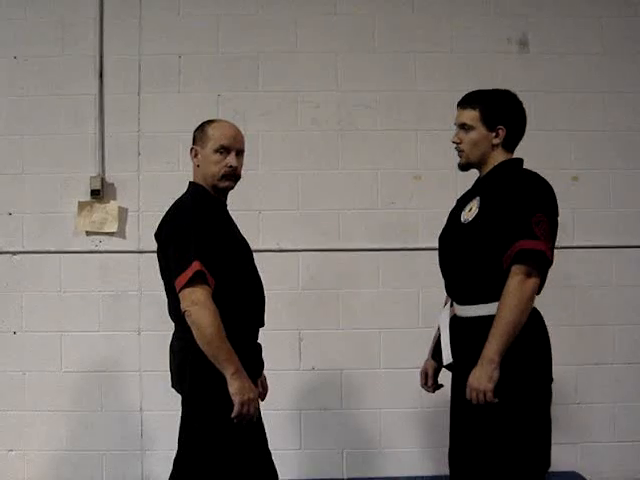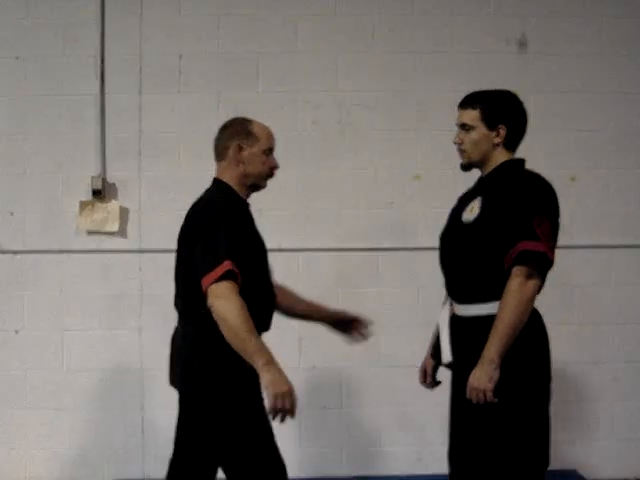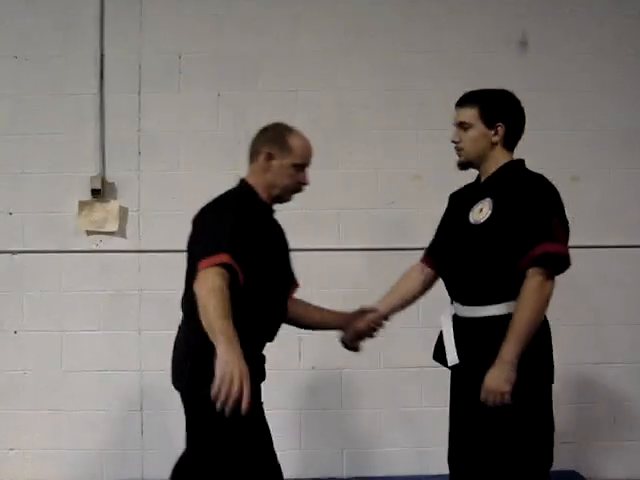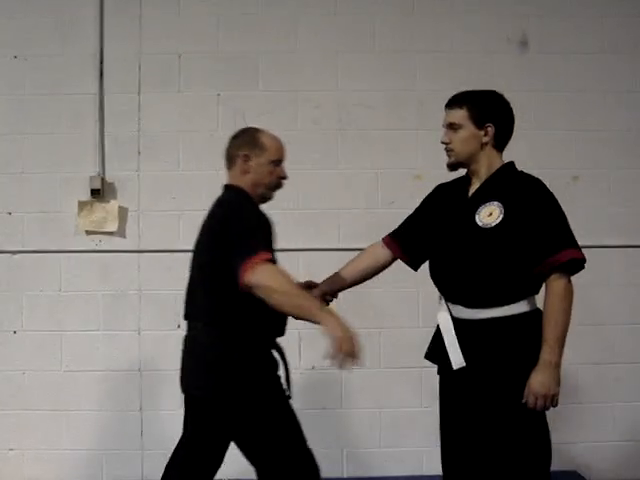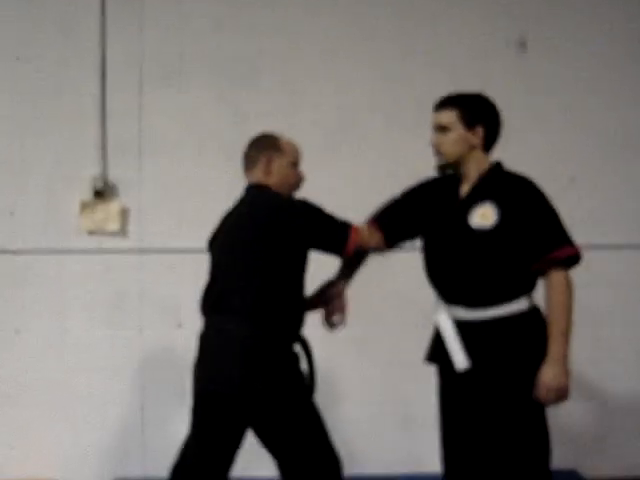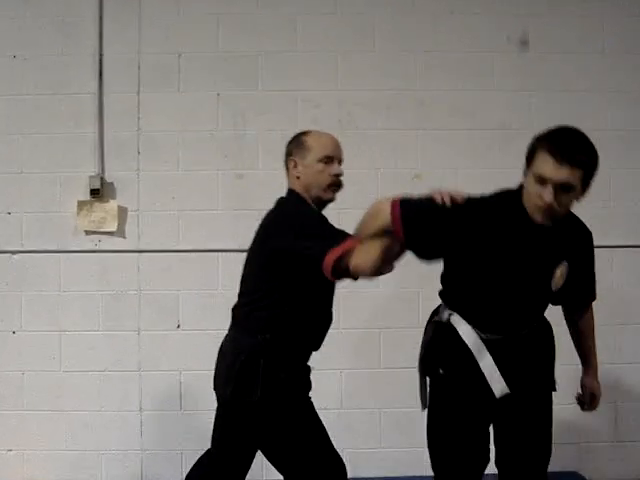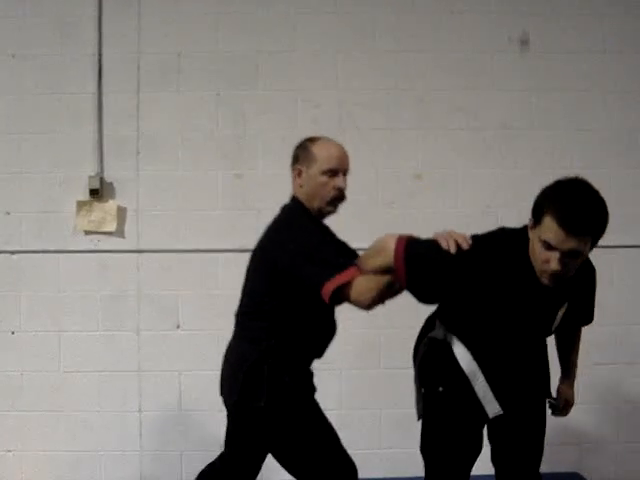
dt=0.7s
person 1, frame 1
left shoulder: (525, 189)
right shoulder: (475, 194)
left elbow: (524, 278)
left wrist: (490, 361)
right wrist: (438, 351)
left hip: (507, 352)
right hip: (472, 347)
person 1, frame 2
left shoulder: (526, 190)
right shoulder: (475, 194)
left elbow: (524, 279)
left wrist: (491, 361)
right wrist: (437, 348)
left hip: (505, 351)
right hip: (471, 346)
person 1, frame 3
left shoulder: (528, 191)
right shoulder: (463, 199)
left elbow: (539, 278)
right elbow: (428, 267)
left wrist: (507, 362)
right wrist: (374, 315)
left hip: (510, 348)
right hip: (469, 348)
person 1, frame 4
left shoulder: (526, 195)
right shoulder: (444, 197)
left elbow: (559, 280)
right elbow: (388, 248)
left wrist: (548, 365)
right wrist: (324, 289)
left hip: (510, 348)
right hip: (458, 349)
person 1, frame 5
left shoulder: (517, 194)
right shoulder: (430, 196)
left elbow: (556, 274)
right elbow: (373, 232)
left wrist: (557, 359)
right wrist: (339, 283)
left hip: (513, 343)
right hip: (457, 346)
person 1, frame 6
left shoulder: (575, 240)
right shoulder: (476, 218)
left elbow: (578, 305)
right elbow: (384, 212)
left wrist: (590, 371)
left hip: (527, 352)
right hip: (461, 350)
person 1, frame 7
left shoulder: (580, 278)
right shoulder: (481, 258)
right elbow: (390, 248)
left wrist: (567, 379)
left hip: (521, 367)
right hip: (455, 364)
person 2, frame 1
left shoulder: (214, 214)
right shoulder: (188, 217)
right elbow: (195, 304)
left wrist: (248, 366)
right wrist: (235, 374)
left hip: (215, 368)
right hip: (214, 370)
person 2, frame 2
left shoulder: (230, 211)
right shoulder: (214, 214)
left elbow: (263, 290)
right elbow: (222, 299)
left wrist: (328, 316)
right wrist: (268, 368)
left hip: (207, 362)
right hip: (216, 367)
person 2, frame 3
left shoulder: (268, 226)
right shoulder: (227, 213)
left elbow: (281, 305)
right elbow: (207, 283)
left wrist: (344, 320)
right wrist: (228, 349)
left hip: (212, 363)
right hip: (213, 364)
person 2, frame 4
left shoulder: (228, 212)
right shoulder: (241, 215)
right elbow: (260, 276)
left wrist: (302, 292)
right wrist: (328, 319)
left hip: (209, 358)
right hip: (236, 363)
person 2, frame 5
left shoulder: (232, 222)
right shoulder: (284, 212)
right elbow: (363, 239)
left wrist: (313, 303)
left hip: (217, 352)
right hip: (259, 357)
person 2, frame 6
left shoulder: (303, 222)
right shoulder: (292, 221)
left elbow: (358, 263)
right elbow: (364, 263)
left hip: (248, 363)
right hip: (263, 369)
person 2, frame 7
left shoulder: (302, 228)
right shoulder: (297, 234)
left elbow: (358, 279)
right elbow: (364, 293)
left hip: (257, 369)
right hip: (267, 375)
